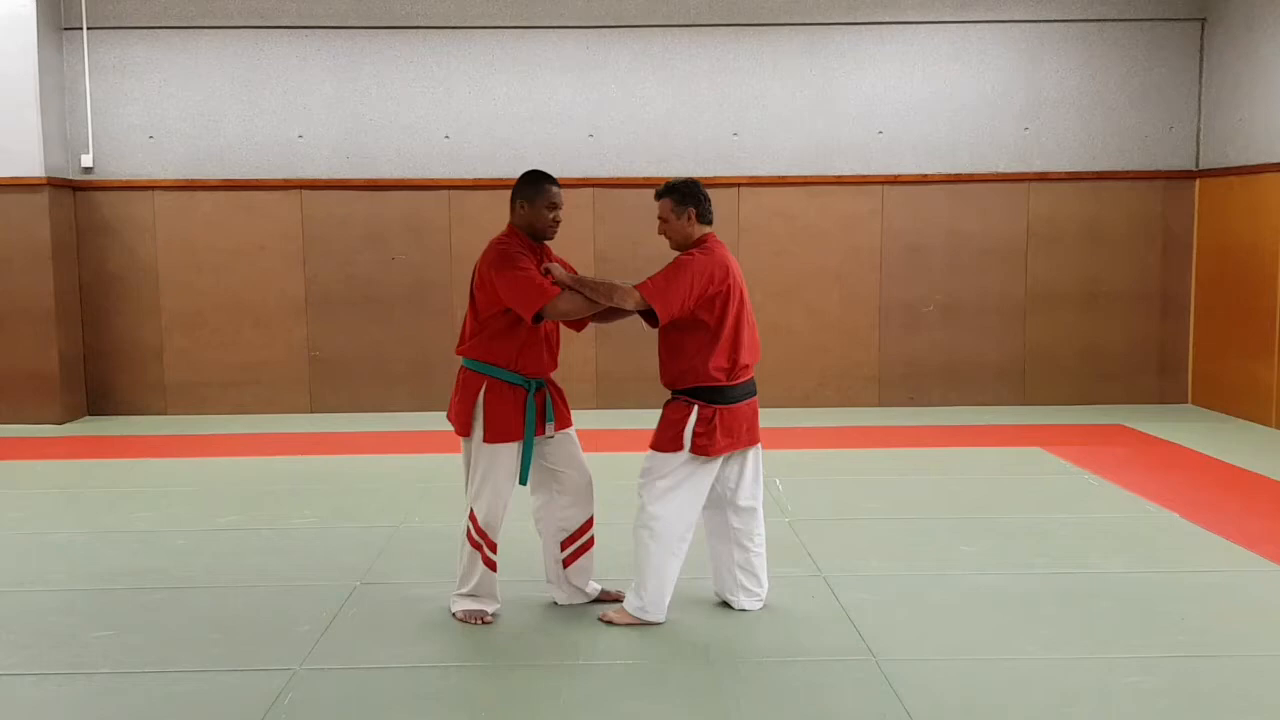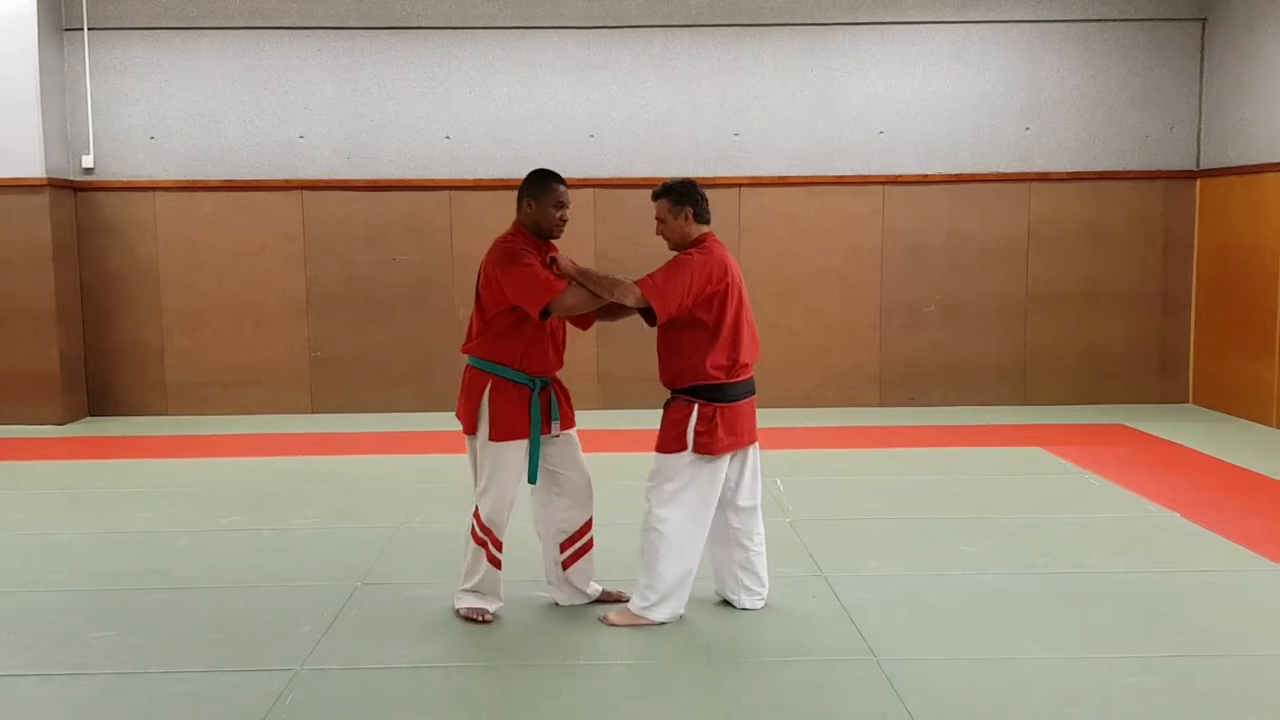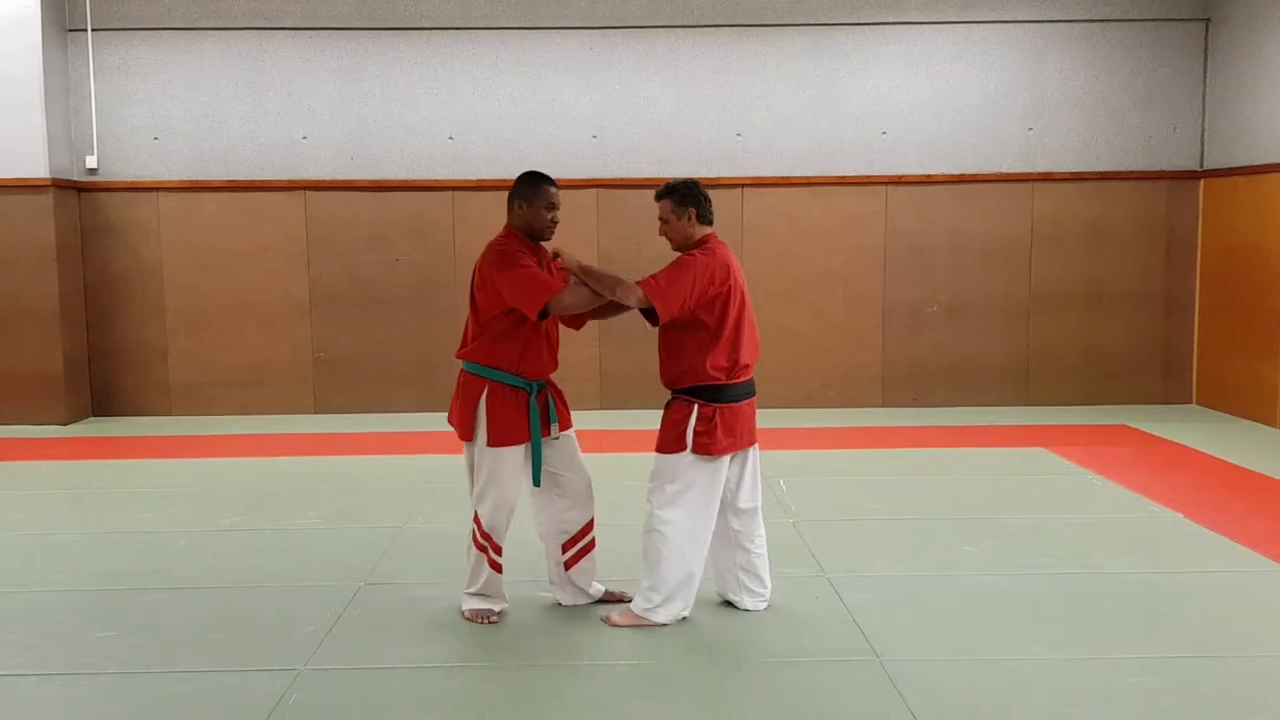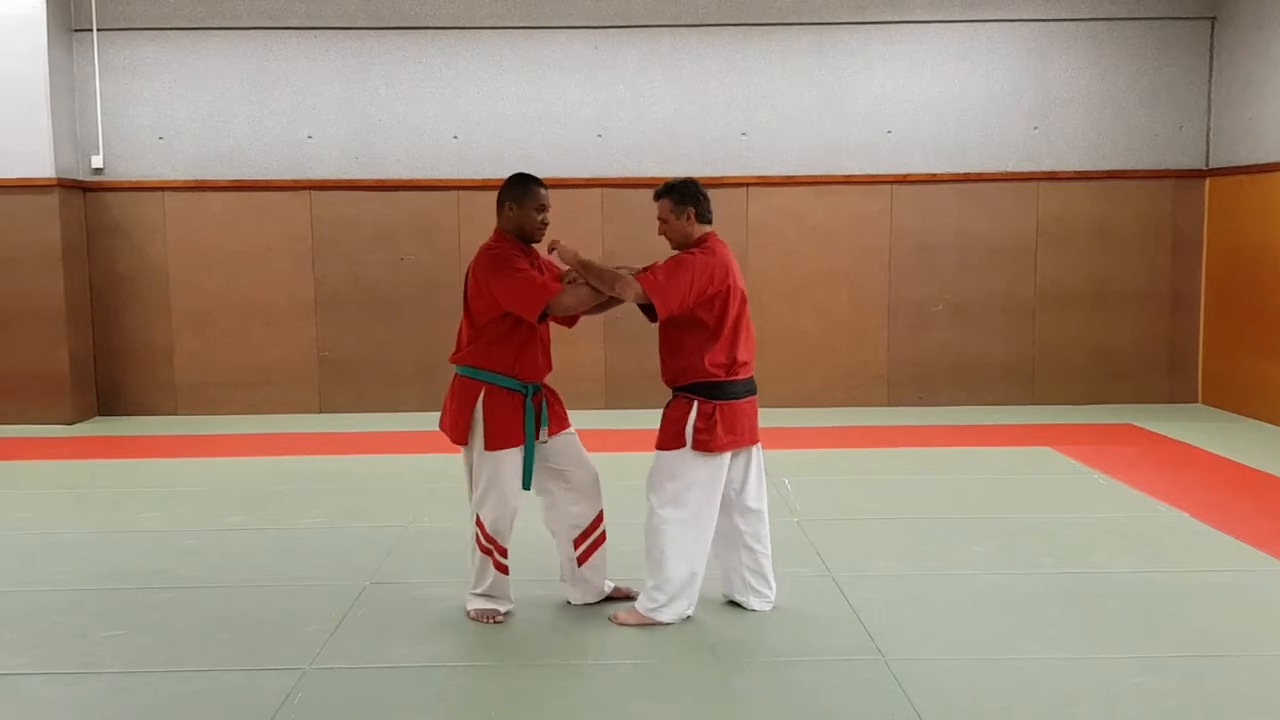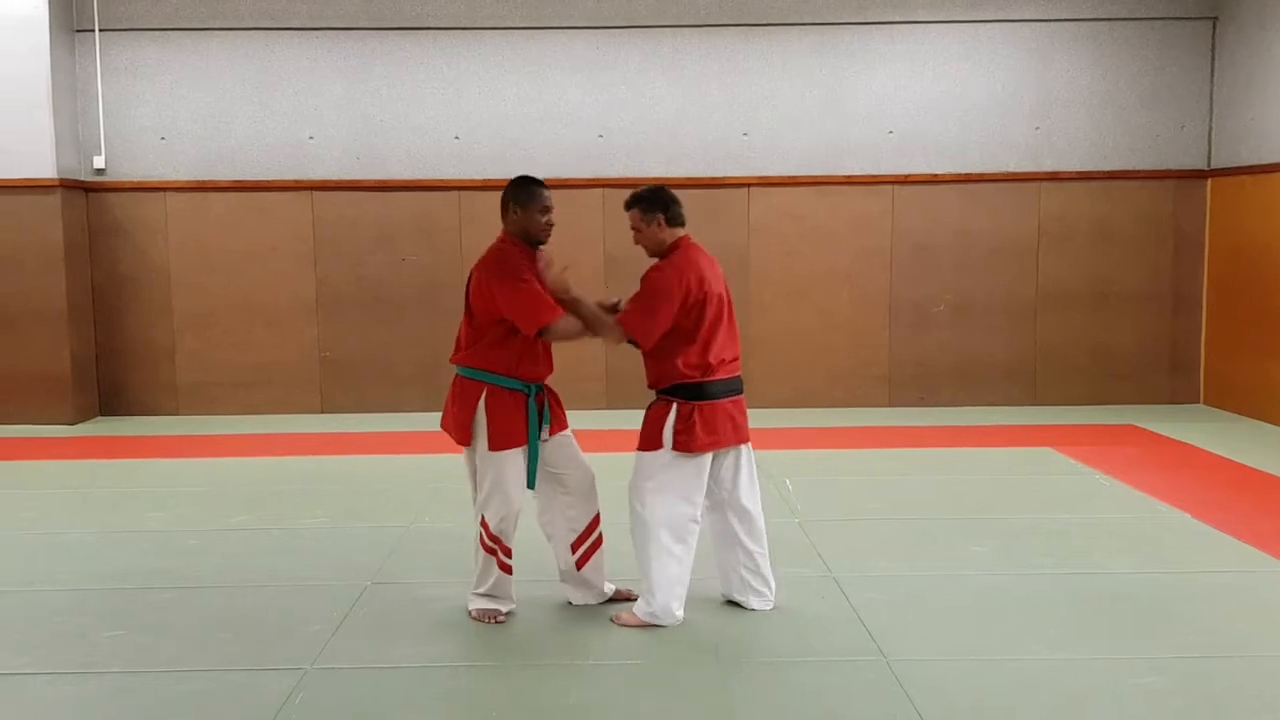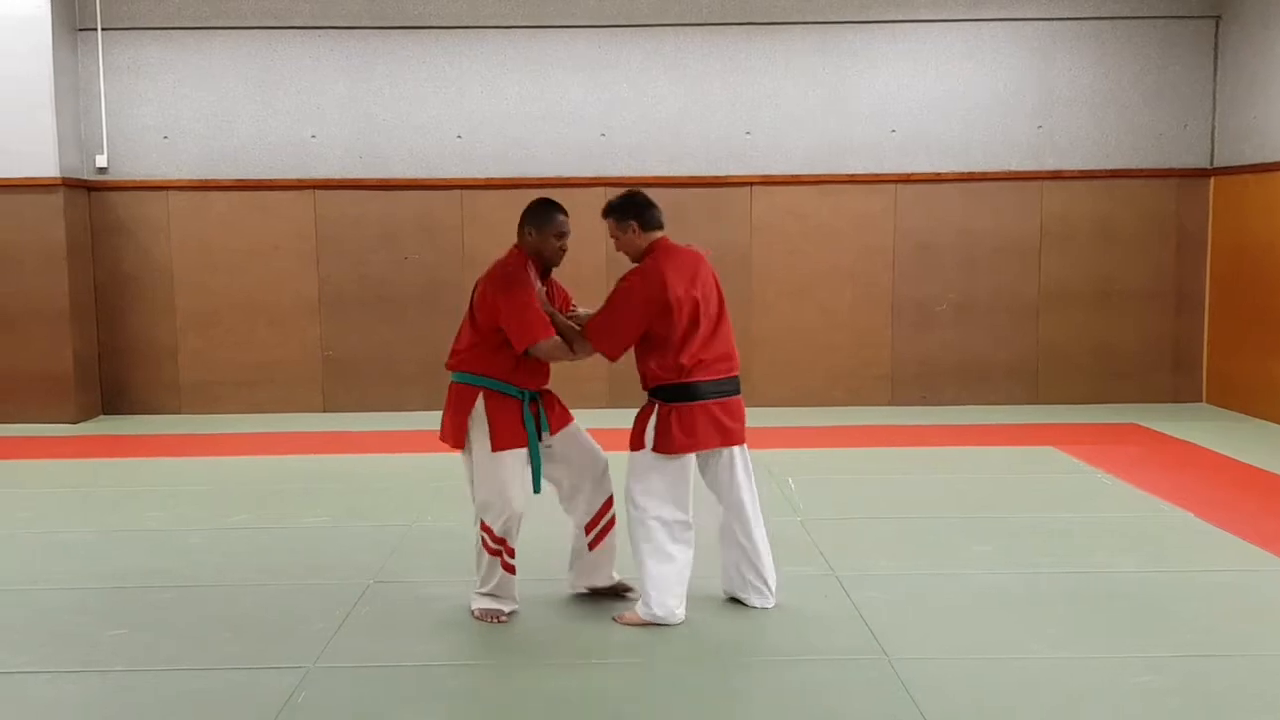
dt=0.2s
person 1, frame 1
left shoulder: (547, 259)
right shoulder: (503, 255)
left elbow: (587, 312)
right elbow: (557, 307)
left hip: (538, 394)
right hip: (493, 393)
left knee: (571, 486)
right knee: (489, 500)
left ankle: (574, 585)
right ankle: (472, 596)
person 1, frame 2
left shoulder: (550, 257)
right shoulder: (509, 253)
left elbow: (590, 310)
right elbow: (563, 301)
left hip: (542, 393)
right hip: (498, 392)
left knee: (570, 489)
right knee: (496, 497)
left ankle: (574, 587)
right ankle: (476, 593)
person 1, frame 3
left shoulder: (542, 260)
right shoulder: (503, 256)
left elbow: (584, 309)
right elbow: (561, 302)
left hip: (537, 396)
right hip: (495, 395)
left knee: (571, 488)
right knee: (496, 502)
left ankle: (577, 586)
right ankle: (482, 595)
person 1, frame 4
left shoulder: (533, 261)
right shoulder: (497, 260)
left elbow: (575, 304)
right elbow: (560, 304)
left hip: (531, 397)
right hip: (490, 399)
left knee: (578, 482)
right knee: (498, 504)
left ankle: (588, 584)
right ankle: (487, 596)
person 1, frame 5
left shoulder: (531, 261)
right shoulder: (503, 263)
left elbow: (572, 314)
right elbow: (556, 328)
left hip: (532, 398)
right hip: (490, 399)
left knee: (572, 486)
right knee: (504, 501)
left ankle: (589, 586)
right ankle: (490, 595)
person 1, frame 6
left shoulder: (542, 279)
right shoulder: (509, 278)
right elbow: (544, 346)
left hip: (529, 401)
right hip: (485, 402)
left knee: (591, 468)
right knee: (503, 504)
left ankle: (592, 573)
right ankle: (492, 594)
person 2, frame 1
left shoulder: (699, 263)
right shoulder: (718, 259)
left elbow: (633, 299)
right elbow: (658, 308)
left wrist: (571, 279)
left hip: (704, 408)
right hip: (735, 401)
left knee: (663, 502)
right knee: (737, 505)
left ankle: (646, 604)
right ankle: (746, 592)
person 2, frame 2
left shoulder: (699, 262)
right shoulder: (715, 258)
left elbow: (632, 294)
right elbow: (658, 306)
left wrist: (575, 271)
left hip: (704, 407)
right hip: (732, 400)
left knee: (673, 506)
right knee: (737, 504)
left ankle: (653, 605)
right ankle: (747, 590)
person 2, frame 3
left shoulder: (701, 264)
right shoulder: (717, 260)
left elbow: (634, 295)
right elbow: (658, 303)
left wrist: (578, 267)
left hip: (704, 409)
right hip: (732, 401)
left knee: (675, 507)
right knee: (737, 506)
left ankle: (657, 606)
right ankle: (749, 591)
person 2, frame 4
left shoulder: (699, 263)
right shoulder: (714, 257)
left elbow: (632, 292)
right elbow: (653, 293)
left wrist: (576, 262)
right wrist: (616, 275)
left hip: (705, 406)
right hip: (735, 399)
left knee: (675, 504)
right knee: (742, 503)
left ankle: (663, 603)
right ankle: (754, 591)
person 2, frame 5
left shoulder: (671, 272)
right shoulder: (701, 260)
left elbow: (619, 334)
right elbow: (660, 321)
left wrist: (564, 293)
right wrist: (608, 308)
left hip: (689, 406)
right hip: (726, 399)
left knee: (660, 504)
right knee: (737, 501)
left ankle: (660, 605)
right ankle: (754, 590)
person 2, frame 6
left shoulder: (640, 281)
right shoulder: (696, 260)
left elbow: (588, 345)
left wrist: (545, 310)
left hip: (678, 407)
right hip: (724, 399)
left knee: (654, 504)
right knee: (739, 498)
left ankle: (662, 605)
right ankle: (756, 588)
